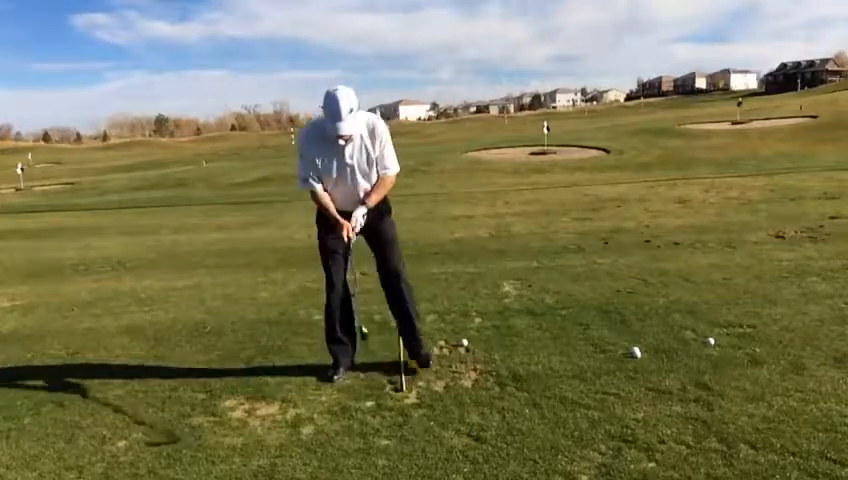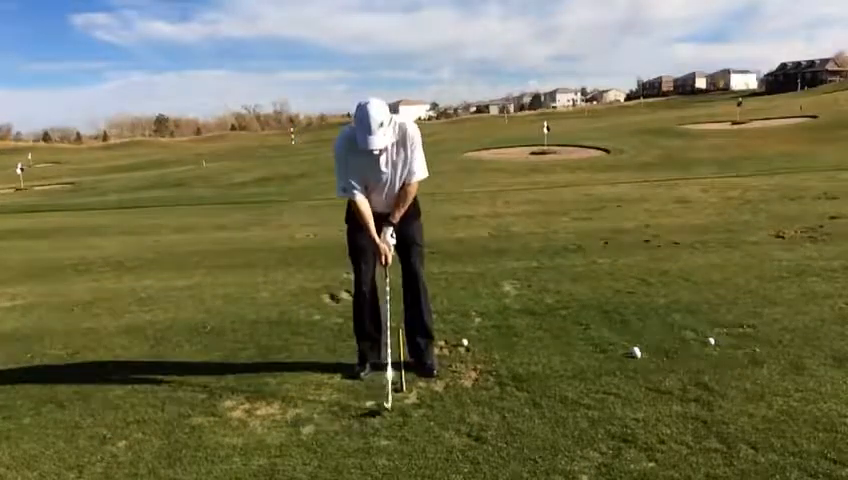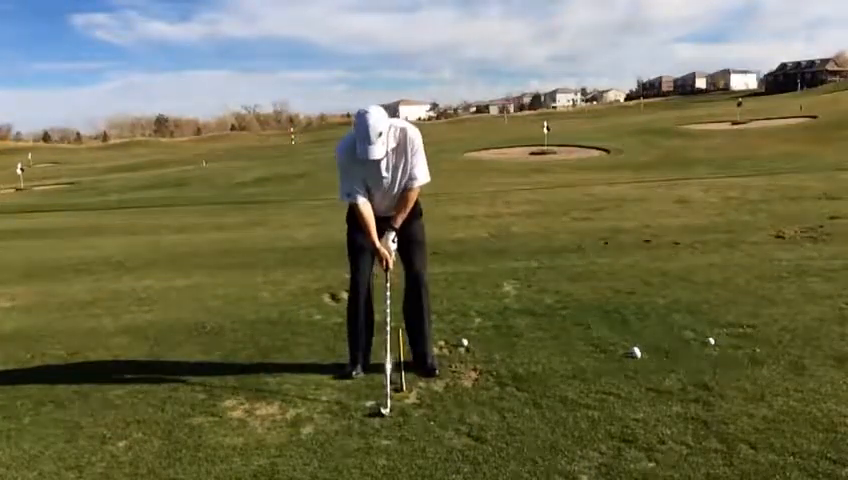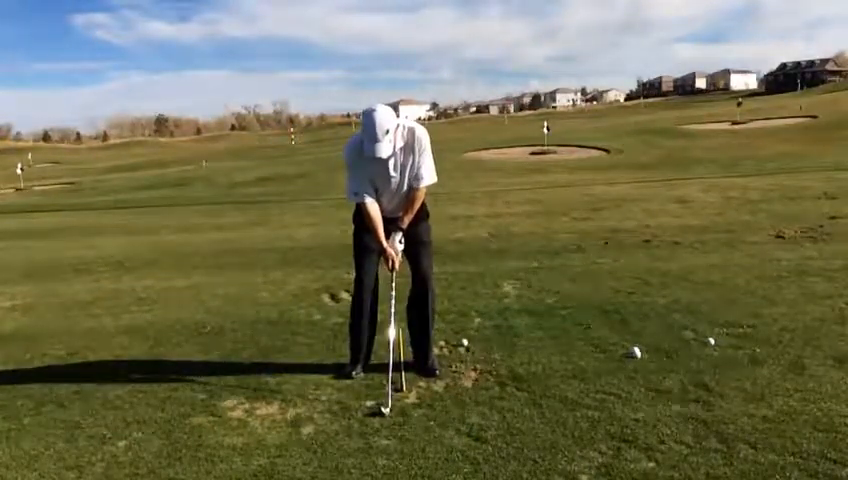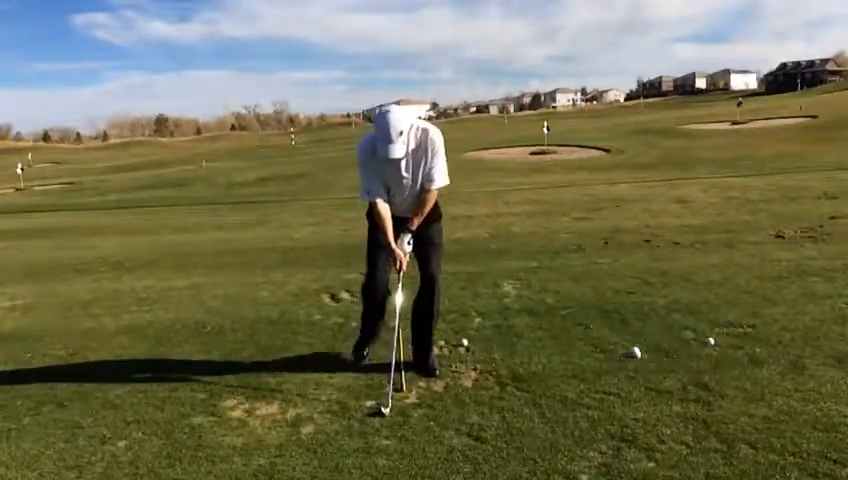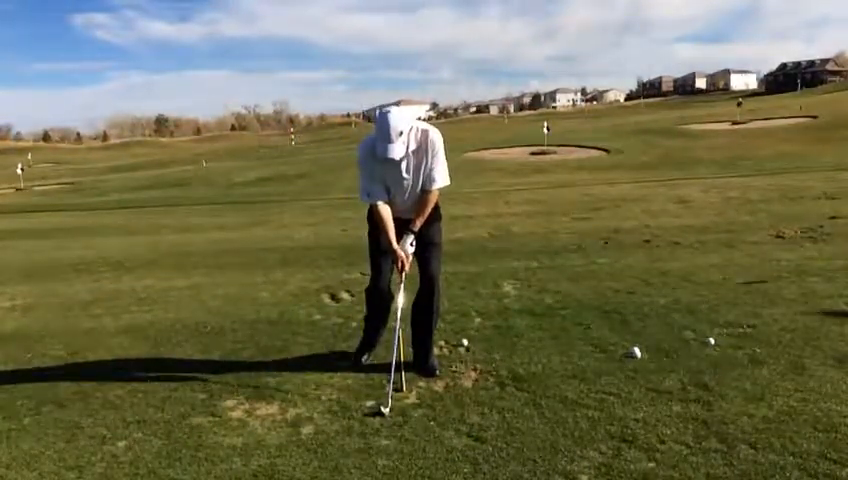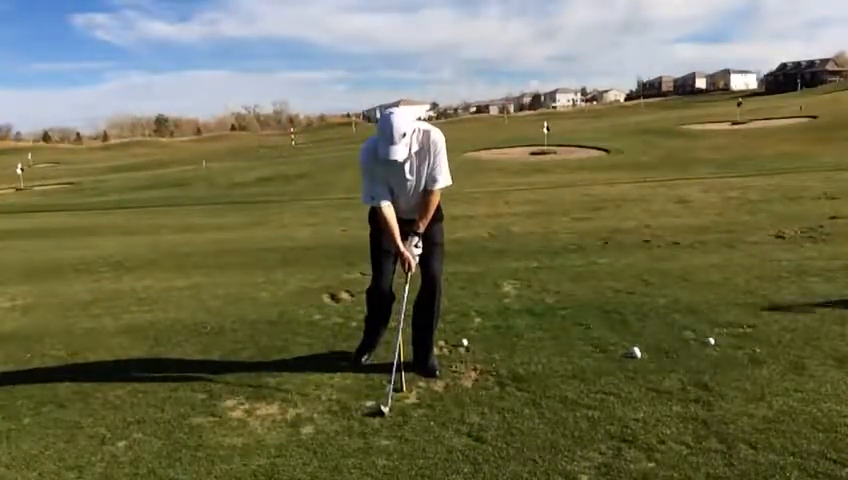
dt=0.7s
person 1, frame 1
left shoulder: (375, 126)
right shoulder: (309, 137)
left elbow: (389, 174)
right elbow: (314, 187)
left wrist: (364, 208)
right wrist: (338, 220)
left hip: (374, 208)
right hip: (333, 215)
left knee: (393, 273)
right knee: (335, 285)
left ankle: (415, 345)
right ankle: (341, 357)
person 1, frame 2
left shoulder: (408, 132)
right shoulder: (344, 144)
left elbow: (412, 182)
right elbow: (355, 196)
left wrist: (391, 224)
right wrist: (376, 240)
left hip: (403, 210)
right hip: (363, 214)
left knee: (414, 277)
right knee: (364, 283)
left ankle: (422, 354)
right ankle: (369, 356)
person 1, frame 3
left shoulder: (409, 135)
right shoulder: (346, 150)
left elbow: (414, 185)
right elbow: (358, 201)
left wrist: (393, 230)
right wrist: (376, 244)
left hip: (405, 212)
right hip: (364, 216)
left knee: (417, 277)
right knee: (360, 283)
left ankle: (423, 355)
right ankle: (358, 358)
person 1, frame 4
left shoulder: (417, 135)
right shoulder: (354, 149)
left elbow: (420, 186)
right elbow: (366, 200)
left wrist: (400, 229)
right wrist: (383, 245)
left hip: (411, 213)
right hip: (371, 216)
left knee: (423, 279)
right knee: (365, 283)
left ankle: (424, 355)
right ankle: (358, 357)
person 1, frame 5
left shoulder: (430, 137)
right shoulder: (368, 148)
left elbow: (432, 188)
right elbow: (377, 200)
left wrist: (410, 231)
right wrist: (392, 245)
left hip: (424, 214)
right hip: (385, 215)
left knee: (431, 279)
right knee: (376, 280)
left ankle: (424, 353)
right ankle: (366, 338)
person 1, frame 6
left shoulder: (430, 138)
right shoulder: (368, 150)
left elbow: (433, 189)
right elbow: (378, 202)
left wrist: (412, 232)
right wrist: (394, 246)
left hip: (424, 215)
right hip: (386, 217)
left knee: (430, 279)
right knee: (379, 282)
left ankle: (423, 353)
right ankle: (369, 342)
person 1, frame 7
left shoulder: (432, 138)
right shoulder: (370, 153)
left elbow: (434, 189)
right elbow: (382, 204)
left wrist: (417, 233)
right wrist: (400, 247)
left hip: (427, 216)
right hip: (387, 218)
left knee: (432, 280)
right knee: (381, 283)
left ankle: (424, 353)
right ankle: (369, 342)
